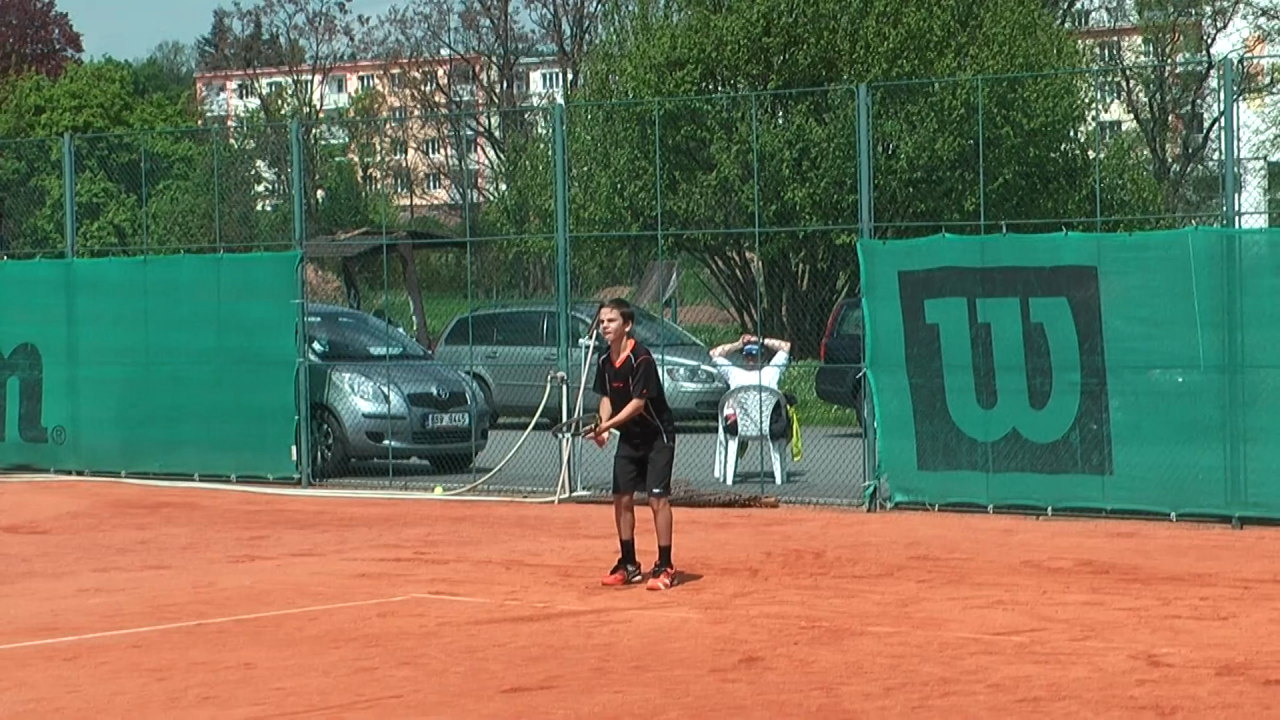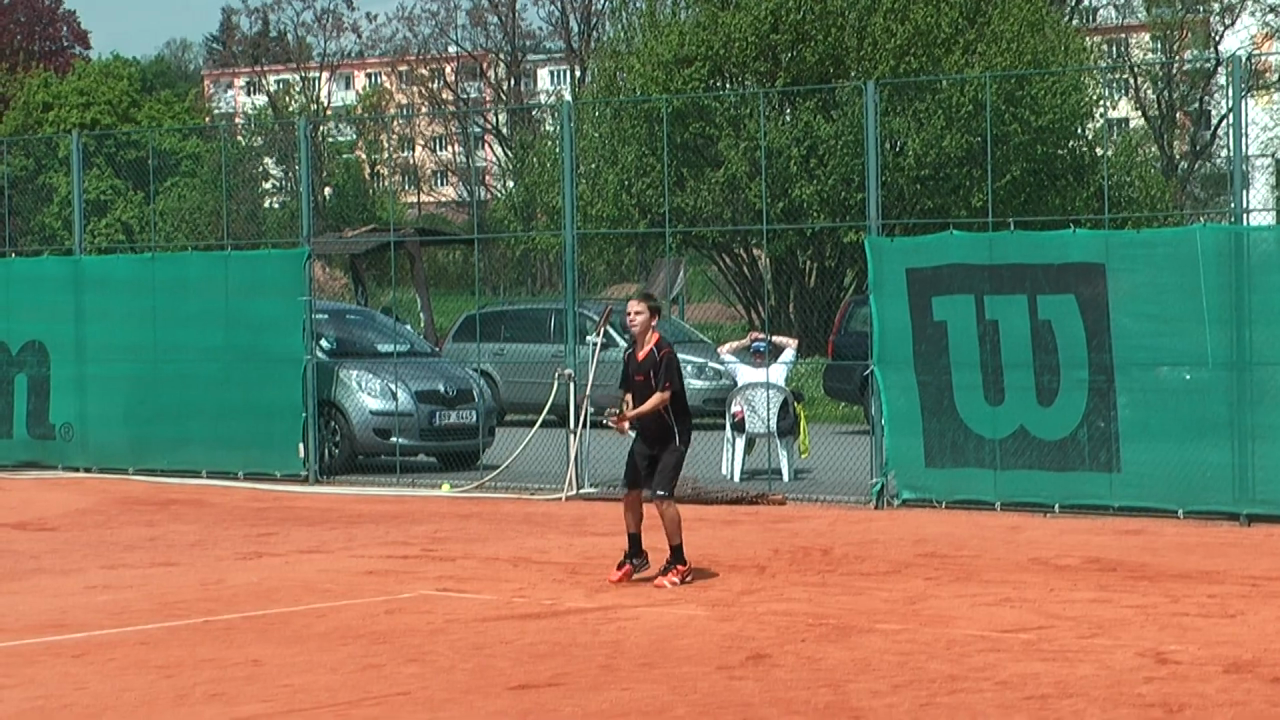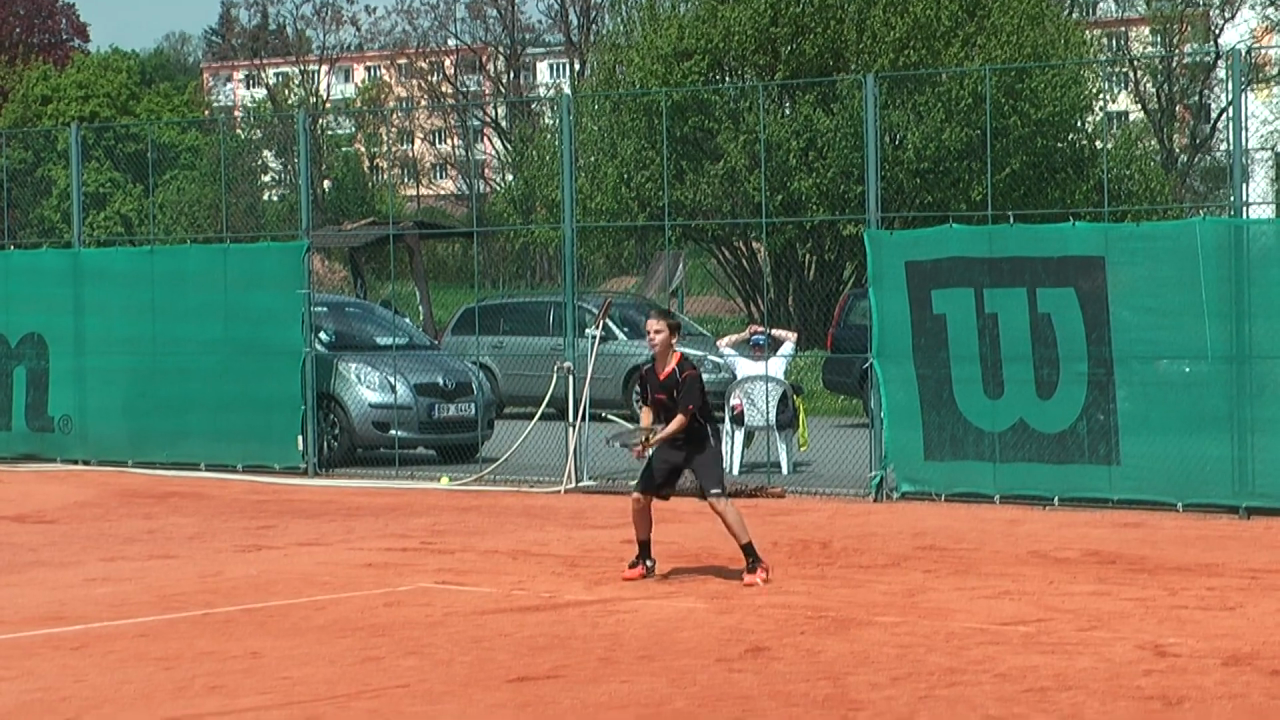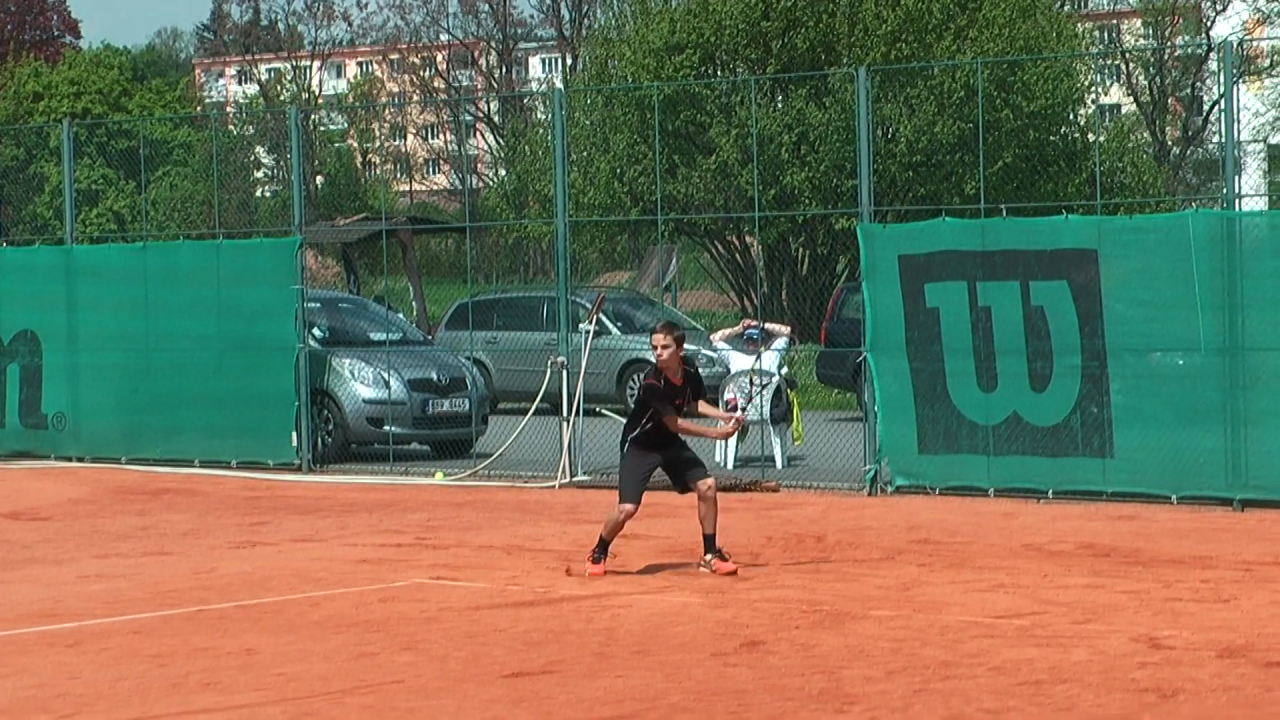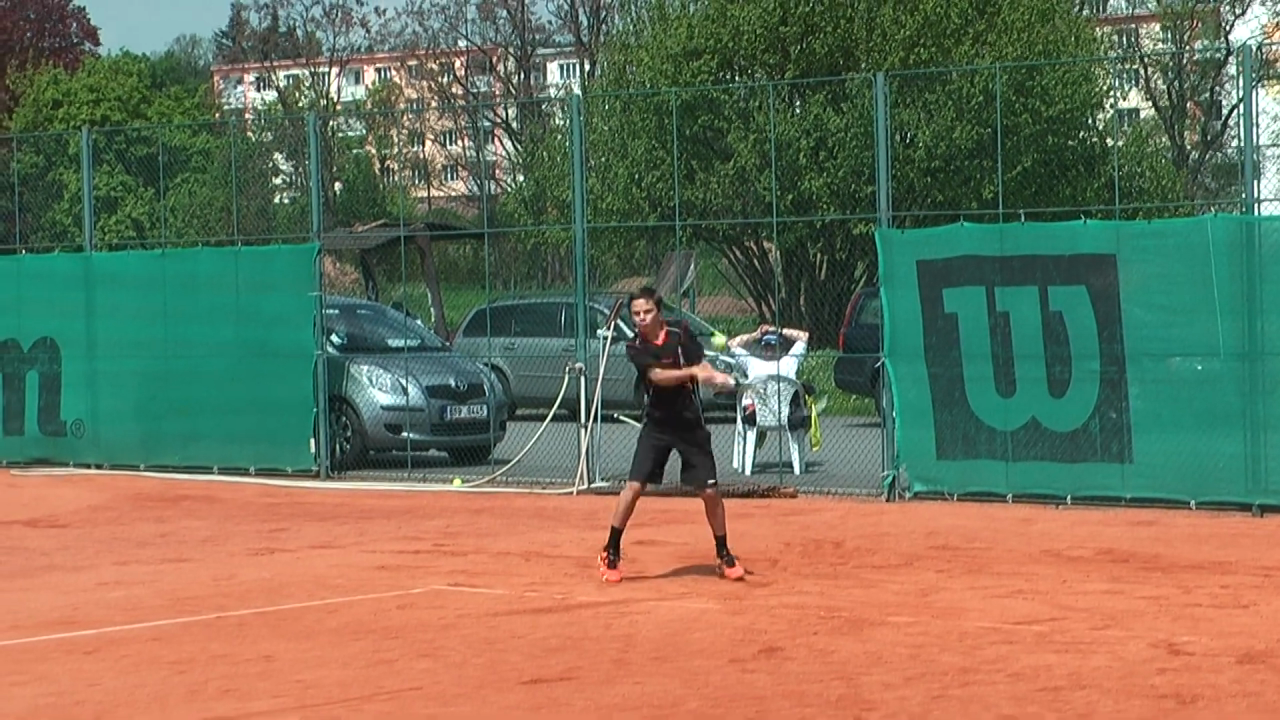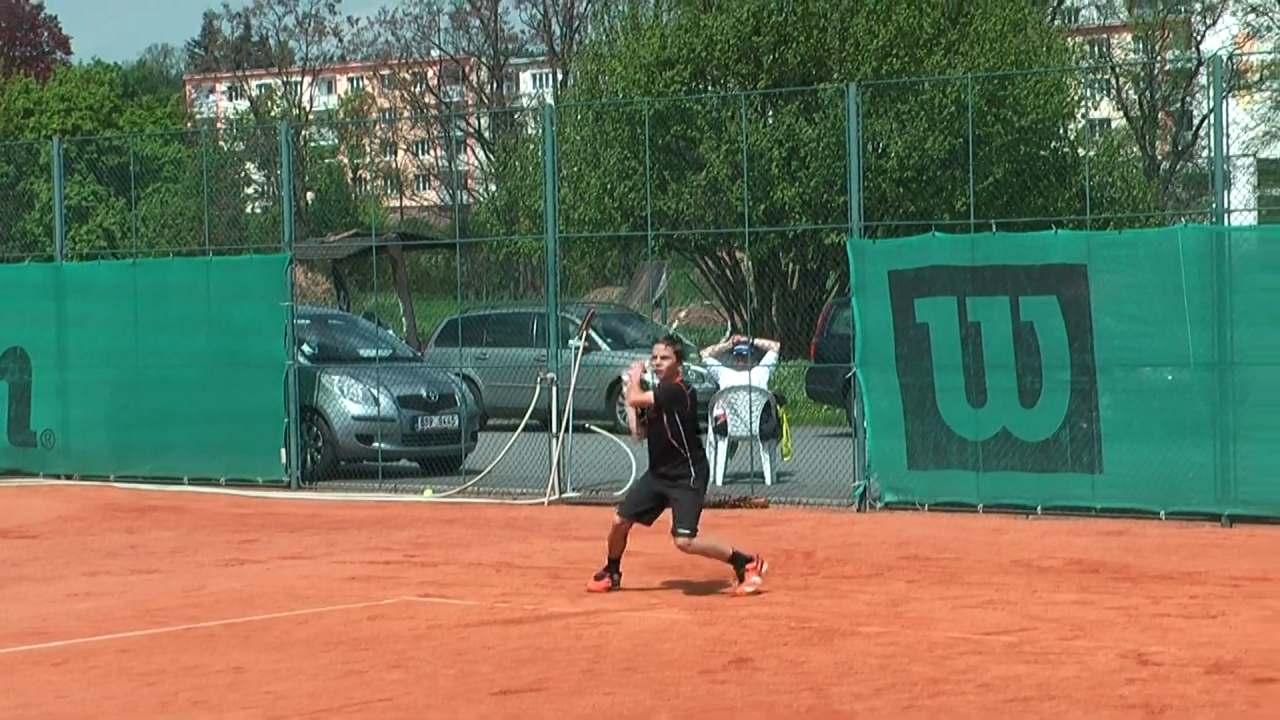
dt=0.4s
person 1, frame 1
left shoulder: (642, 358)
right shoulder: (604, 360)
left elbow: (638, 402)
right elbow: (607, 397)
left wrist: (607, 425)
right wrist: (602, 428)
left hip: (656, 435)
right hip: (629, 437)
left knee: (657, 498)
right knee: (622, 499)
left ankle: (665, 567)
right ankle: (629, 565)
person 1, frame 2
left shoulder: (664, 352)
right shoulder: (629, 354)
left elbow: (663, 395)
left wrist: (631, 415)
right wrist: (624, 418)
left hip: (672, 433)
right hip: (646, 433)
left knee: (662, 498)
right knee: (631, 493)
left ankle: (679, 564)
right ankle: (635, 557)
person 1, frame 3
left shoulder: (688, 372)
right shoulder: (647, 371)
left elbow: (683, 418)
right elbow: (647, 407)
left wrist: (655, 439)
right wrist: (645, 434)
left hip: (701, 442)
right hip: (670, 443)
left knee: (717, 499)
right knee: (639, 498)
left ankle: (754, 562)
right ankle: (645, 560)
person 1, frame 4
left shoulder: (690, 369)
right shoulder: (652, 383)
left elbow: (696, 403)
right elbow: (675, 423)
left wrist: (725, 416)
right wrist: (716, 433)
left hip: (669, 440)
right hip: (638, 443)
left knee: (707, 486)
right knee: (627, 508)
left ankle: (710, 554)
right ankle: (599, 553)
person 1, frame 5
left shoulder: (681, 334)
right shoulder: (636, 348)
left elbow: (701, 367)
right elbow: (659, 377)
left wrist: (714, 376)
right wrist: (693, 372)
left hip: (691, 425)
right hip: (658, 425)
left knee: (710, 491)
right knee: (634, 487)
left ankle: (723, 555)
right ankle: (611, 552)
person 1, frame 6
left shoulder: (680, 391)
right shoulder: (656, 394)
left elbow: (633, 398)
right elbow: (640, 432)
left wrist: (635, 374)
left hip: (688, 476)
right hip: (658, 473)
left knee: (685, 541)
right knee: (619, 522)
left ankle: (747, 563)
right ankle: (612, 572)
